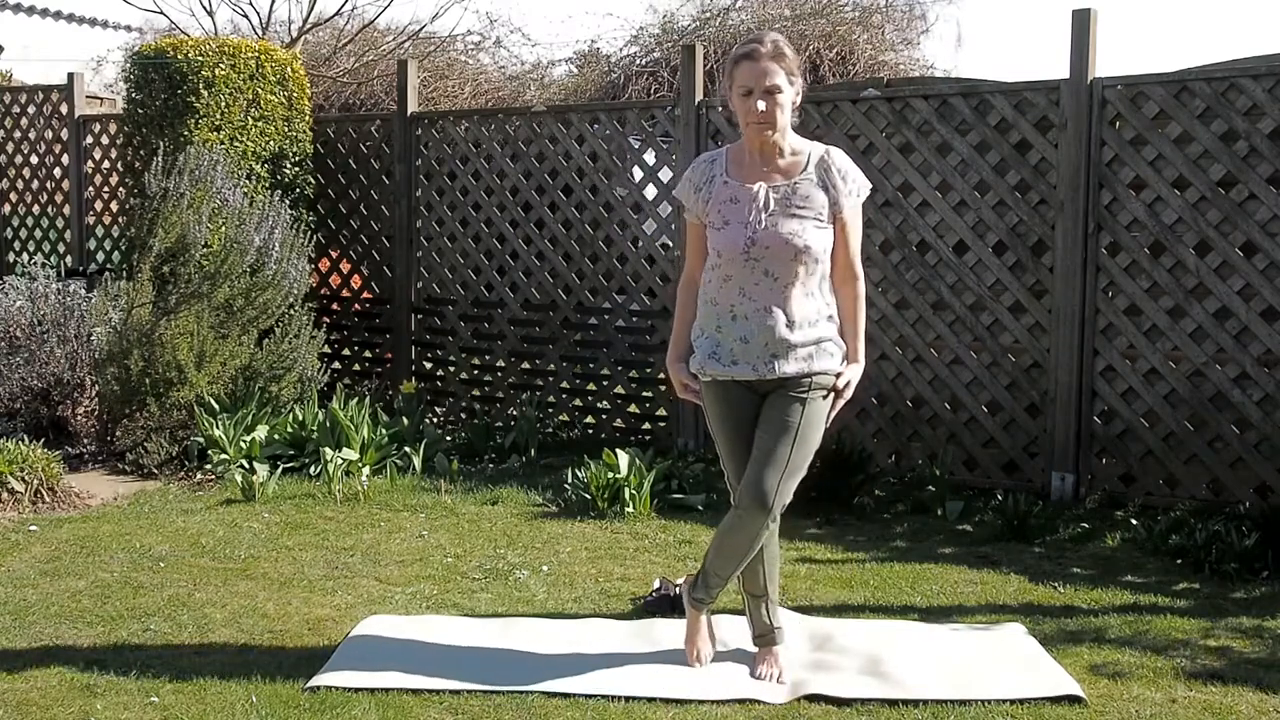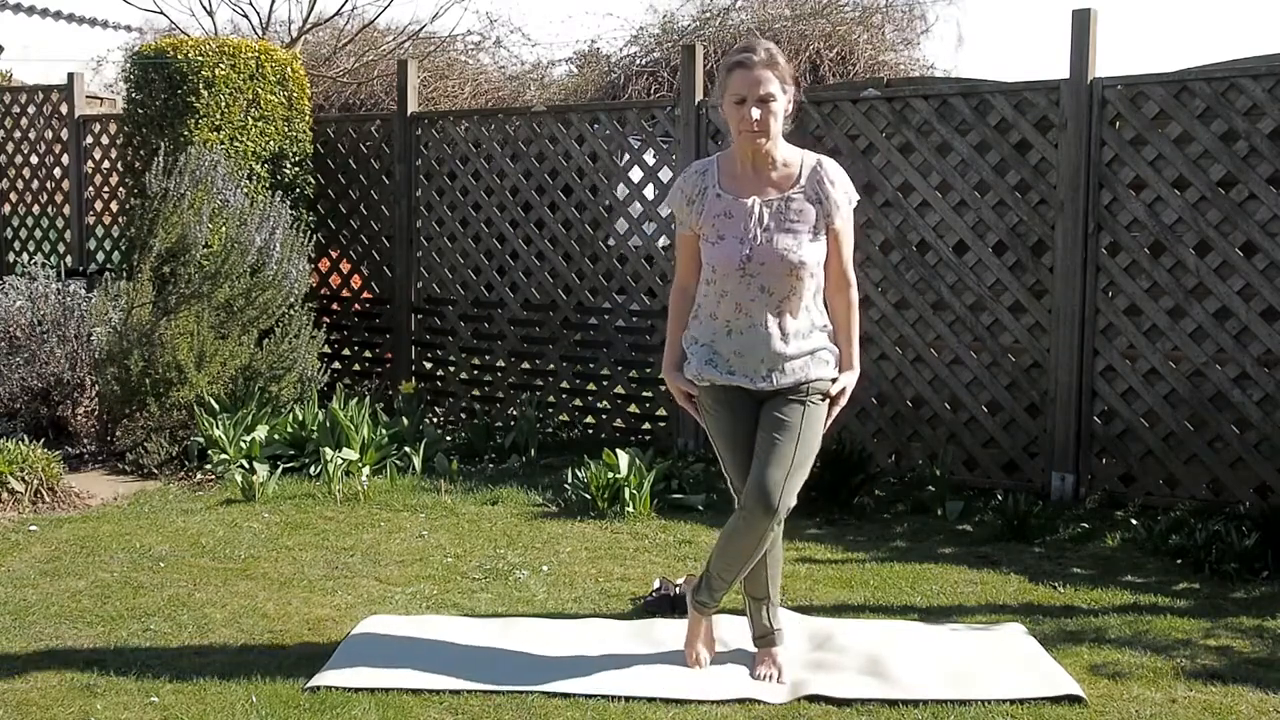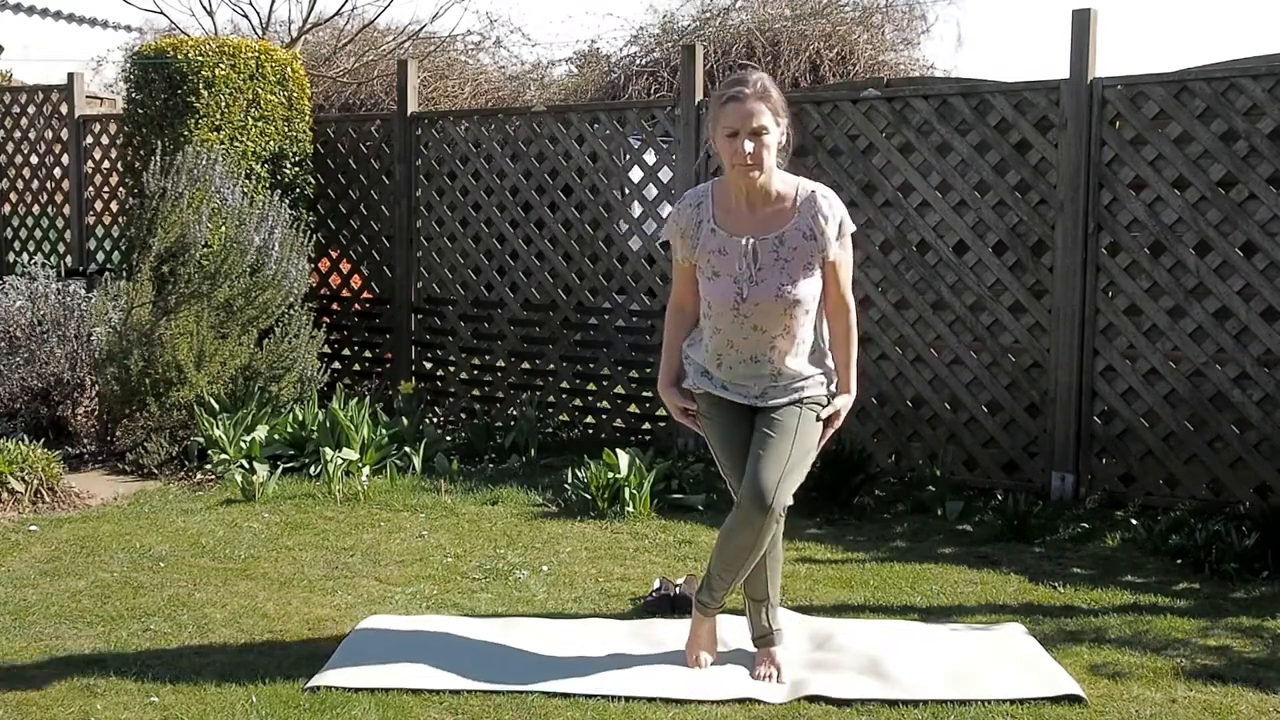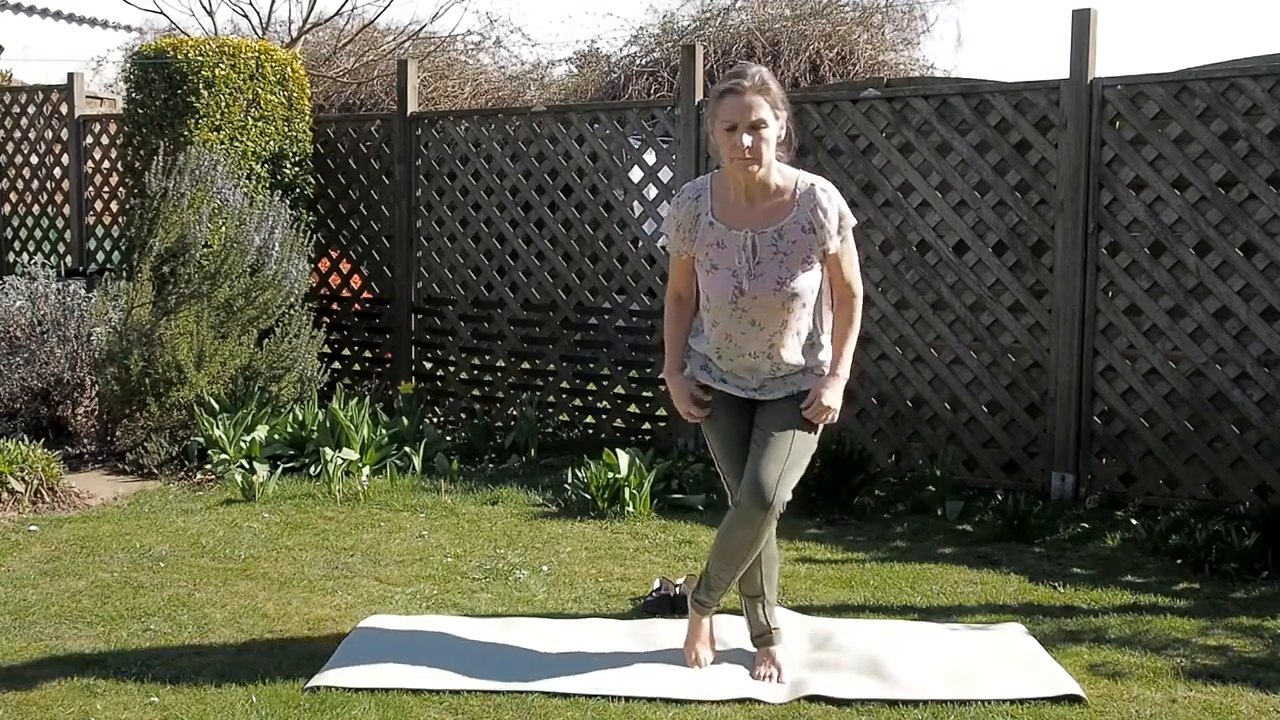
dt=0.5s
person 1, frame 1
left shoulder: (831, 171)
right shoulder: (705, 176)
left elbow: (849, 275)
right elbow: (693, 275)
left wrist: (855, 356)
right wrist: (676, 353)
left hip: (806, 367)
right hip: (724, 367)
left knee: (763, 501)
right knee: (753, 503)
left ankle: (699, 592)
right ankle: (767, 636)
person 1, frame 2
left shoulder: (823, 181)
right shoulder: (697, 184)
left elbow: (841, 283)
right elbow: (686, 283)
left wrist: (850, 363)
right wrist: (672, 362)
left hip: (801, 374)
right hip: (720, 373)
left knee: (770, 503)
right knee: (756, 505)
left ankle: (702, 598)
right ankle: (768, 637)
person 1, frame 3
left shoulder: (819, 210)
right shoulder: (693, 212)
left elbow: (840, 307)
right elbow: (682, 304)
left wrist: (847, 387)
right wrist: (668, 380)
left hip: (798, 390)
right hip: (717, 386)
left knee: (764, 500)
right knee: (760, 505)
left ankle: (706, 602)
right ankle: (767, 637)
person 1, frame 4
left shoulder: (818, 202)
right shoulder: (691, 206)
left elbow: (848, 294)
right elbow: (679, 294)
left wrist: (836, 378)
right wrist: (674, 373)
left hip: (796, 385)
right hip: (718, 382)
left knee: (762, 501)
right knee: (751, 505)
left ankle: (701, 602)
right ankle: (766, 635)
